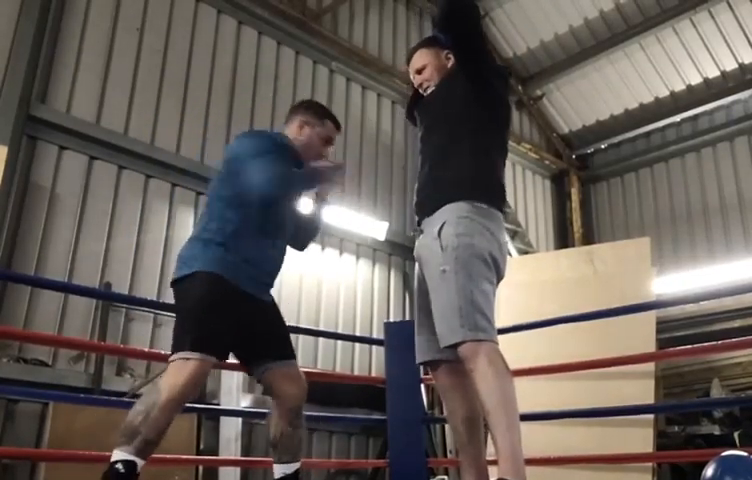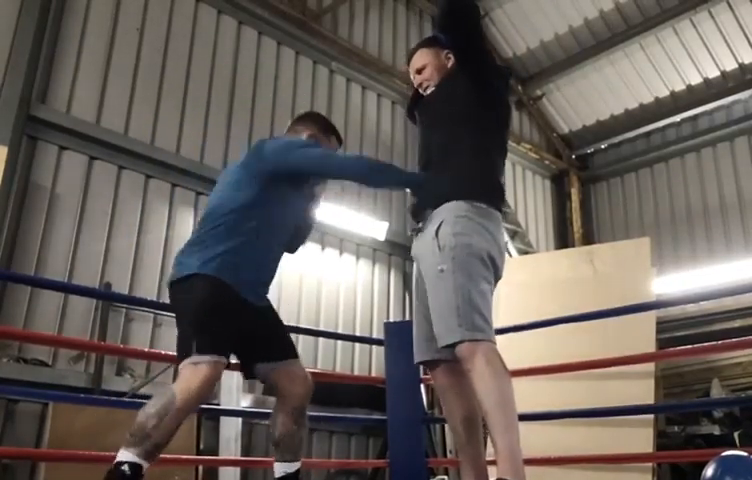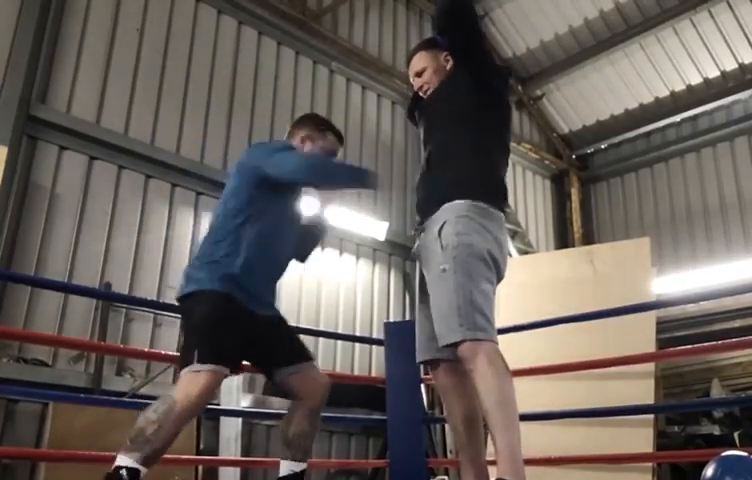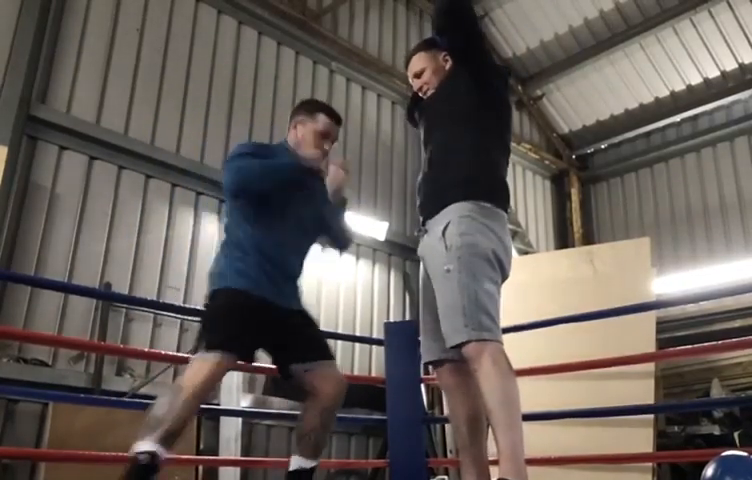
dt=0.1s
person 1, frame 1
left shoulder: (479, 80)
right shoulder: (439, 105)
right elbow: (413, 110)
right wrist: (423, 89)
left hip: (462, 220)
right hip: (436, 231)
left knee: (473, 343)
right knee: (445, 362)
person 1, frame 2
left shoulder: (479, 79)
right shoulder: (438, 106)
right elbow: (413, 110)
right wrist: (423, 87)
left hip: (460, 220)
right hip: (435, 229)
left knee: (471, 343)
right knee: (443, 362)
person 1, frame 3
left shoulder: (479, 81)
right shoulder: (440, 106)
right elbow: (413, 111)
right wrist: (423, 90)
left hip: (462, 218)
right hip: (436, 229)
left knee: (472, 343)
right knee: (444, 361)
person 1, frame 4
left shoulder: (479, 80)
right shoulder: (438, 108)
right elbow: (413, 113)
right wrist: (422, 92)
left hip: (465, 220)
right hip: (437, 232)
left knee: (476, 344)
right knee: (447, 362)
person 2, frame 1
left shoulder: (290, 174)
right shoulder: (255, 143)
left elbow: (298, 239)
right elbow: (273, 186)
left wrist: (319, 204)
right wrist: (322, 174)
left hip: (254, 291)
right hip: (212, 276)
left knee: (291, 389)
right knee: (187, 374)
person 2, frame 2
left shoulder: (292, 178)
right shoulder: (278, 152)
left elbow: (284, 242)
right elbow: (350, 167)
left wrist: (308, 208)
right wrist: (417, 180)
left hip: (244, 292)
right hip: (207, 278)
left knee: (296, 386)
right knee: (199, 380)
person 2, frame 3
left shoulder: (288, 196)
right shoulder: (264, 156)
left elbow: (299, 250)
right elbow: (307, 170)
left wrist: (321, 215)
right wrist: (364, 177)
left hip: (258, 304)
right hip: (215, 292)
left knee: (314, 388)
right knee: (198, 388)
person 2, frame 4
left shoulder: (316, 185)
right shoulder: (256, 158)
left elbow: (340, 240)
right elbow: (236, 181)
left wrist: (335, 196)
right wrist: (302, 165)
left hip: (285, 301)
right hip: (237, 290)
left knee: (331, 386)
right knee: (206, 372)
